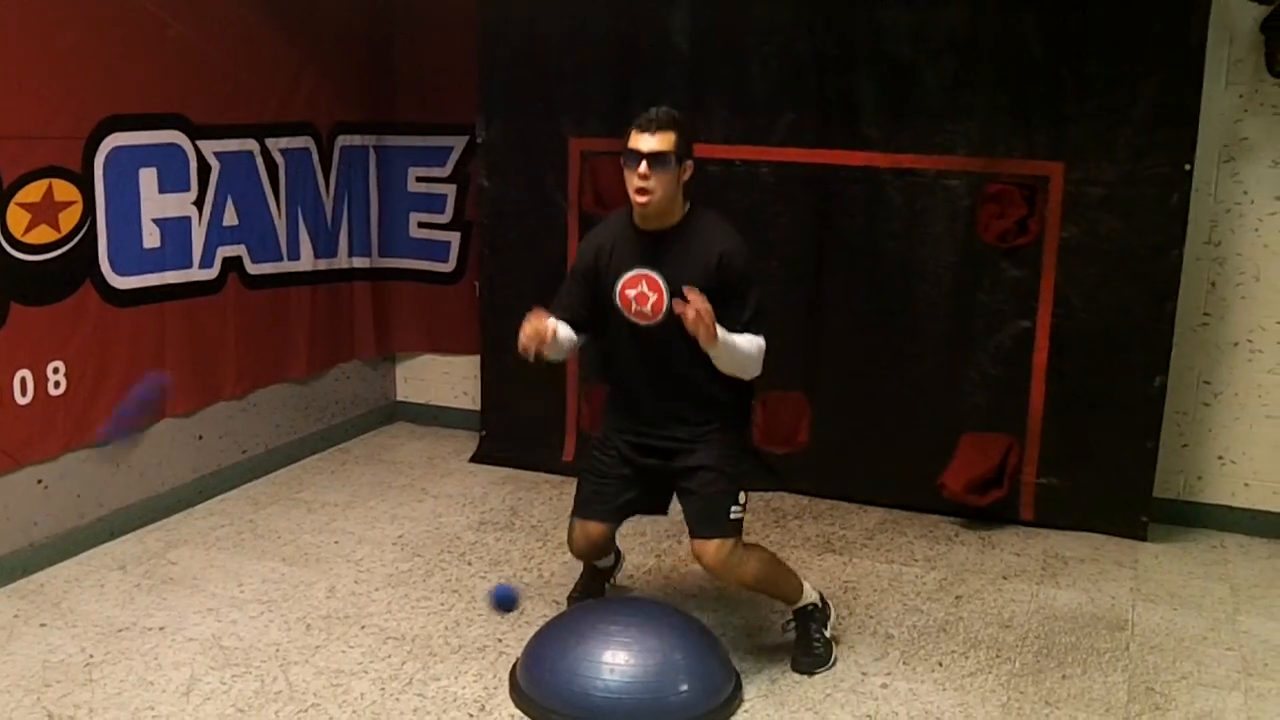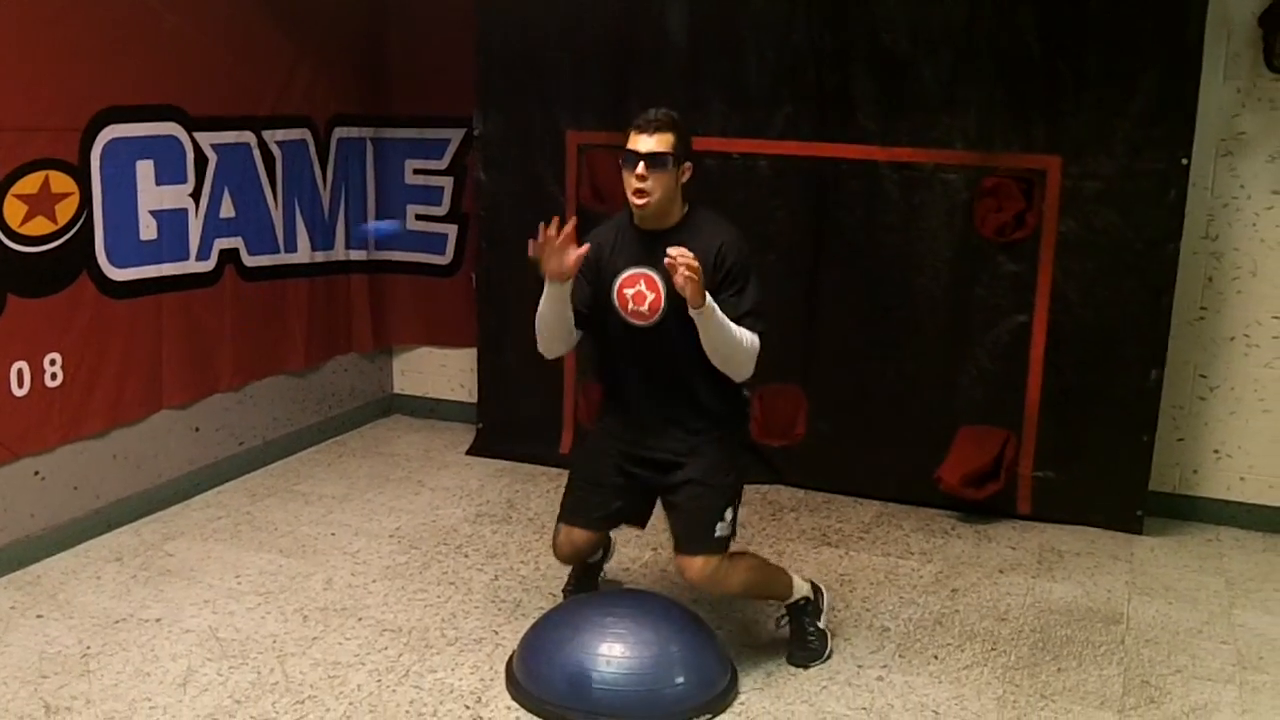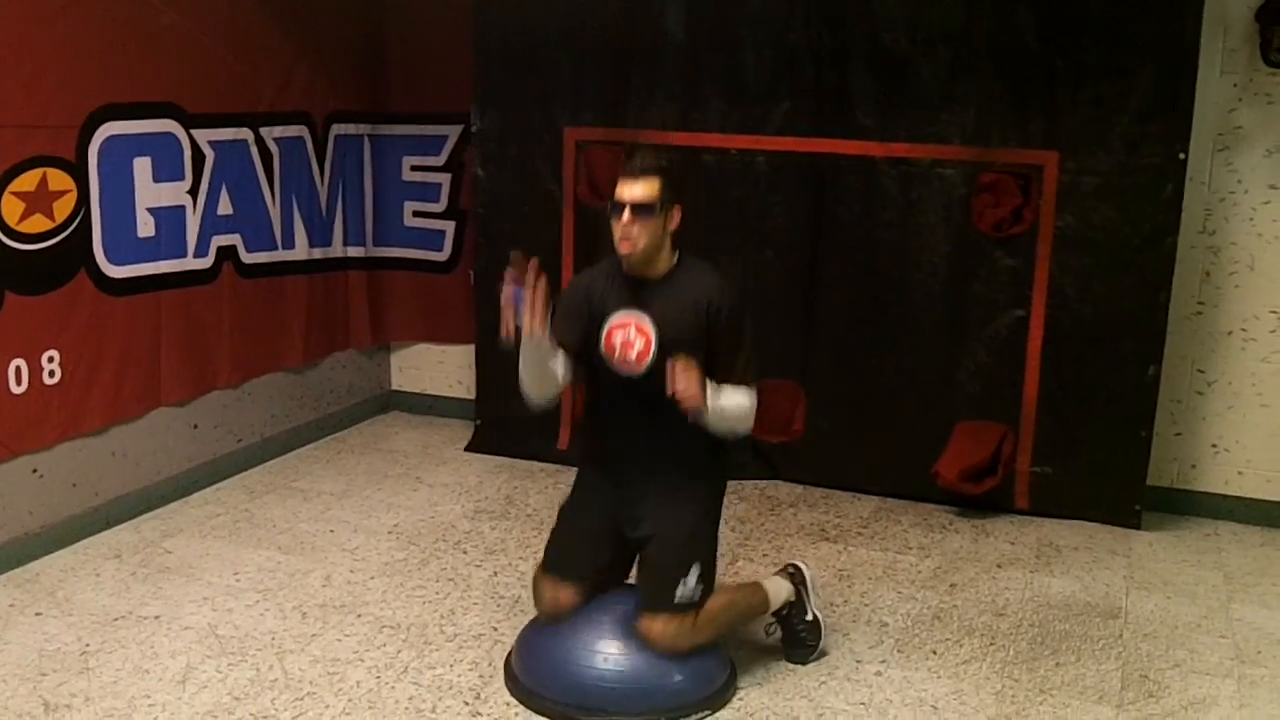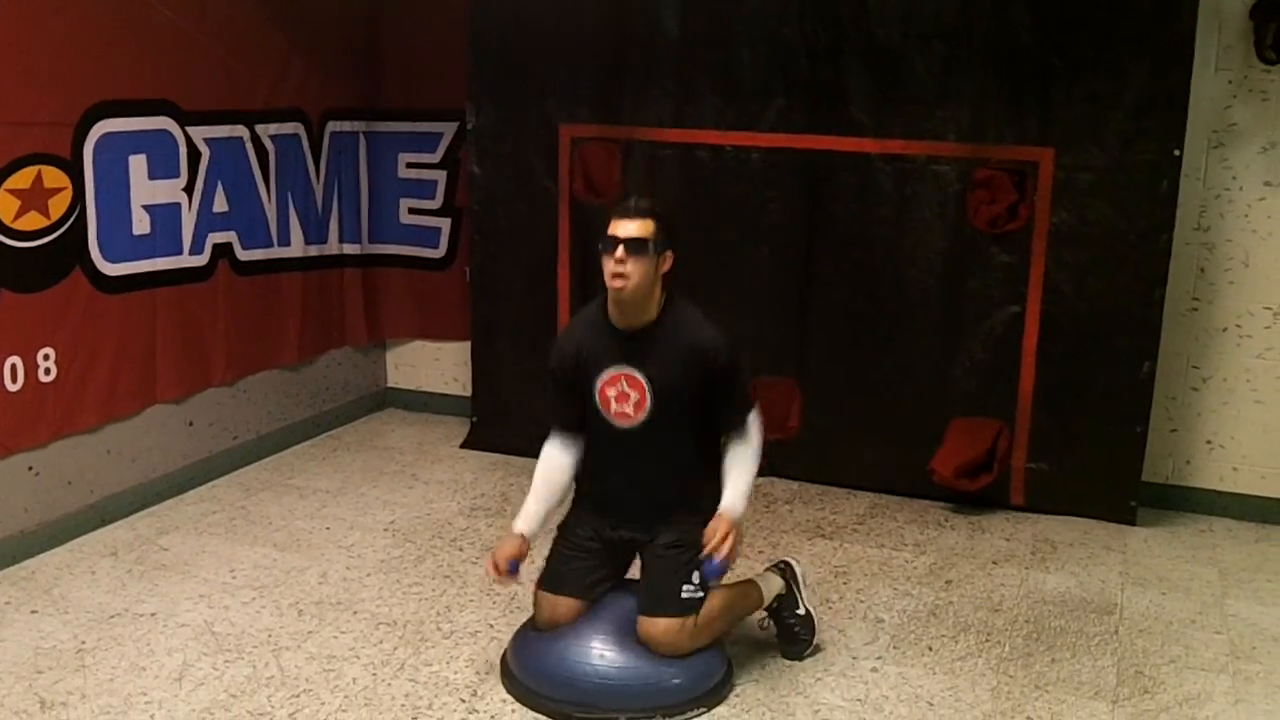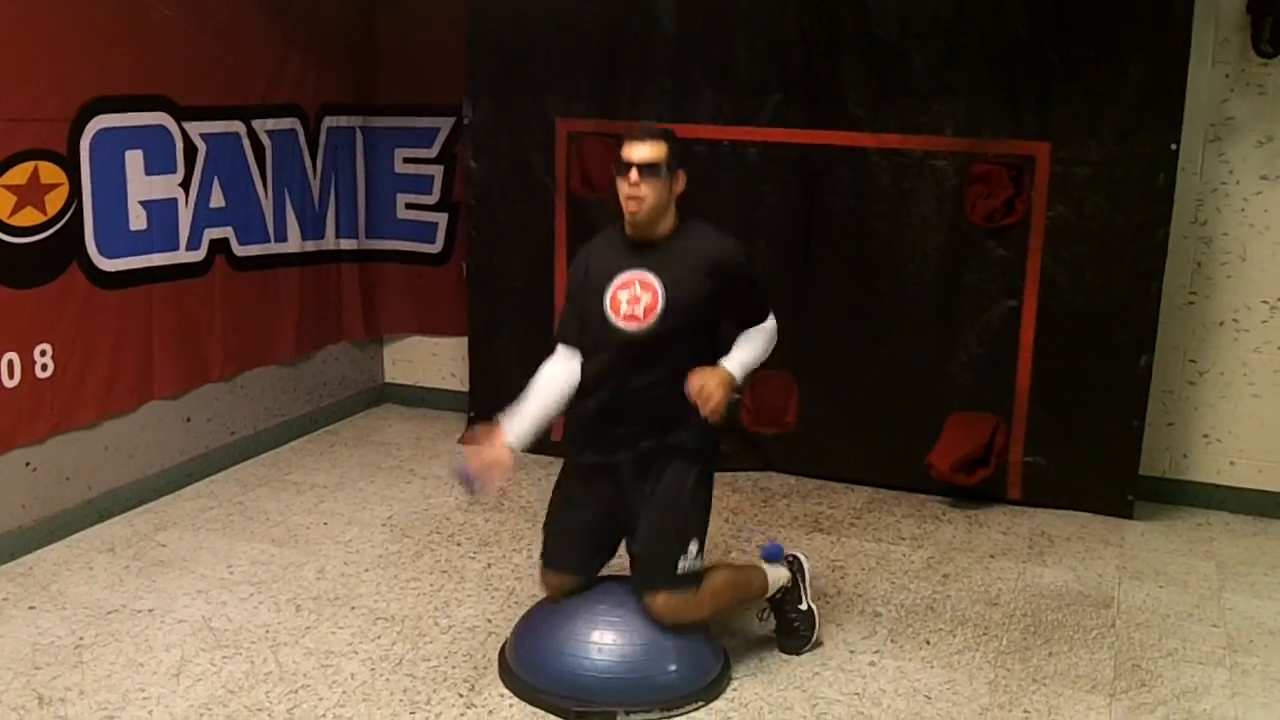
dt=0.2s
person 1, frame 1
left shoulder: (718, 246)
right shoulder: (601, 243)
left elbow: (751, 364)
right elbow: (569, 340)
left wrist: (713, 337)
right wrist: (545, 331)
left hip: (708, 425)
right hip: (628, 421)
left knee: (717, 555)
right knee: (584, 538)
left ankle: (809, 604)
right ankle: (604, 565)
person 1, frame 2
left shoulder: (718, 245)
right shoulder: (602, 243)
left elbow: (742, 364)
right elbow: (553, 347)
left wrist: (699, 302)
right wrist: (556, 282)
left hip: (703, 432)
right hip: (623, 424)
left knee: (704, 571)
right knee: (570, 545)
left ankle: (802, 596)
right ankle: (595, 561)
person 1, frame 3
left shoulder: (708, 297)
right shoulder: (589, 290)
left elbow: (742, 408)
right elbow: (543, 391)
left wrist: (704, 400)
right wrist: (534, 341)
left hip: (679, 487)
right hip: (603, 480)
left knee: (667, 633)
right knee: (552, 605)
left ankle: (784, 591)
right ankle: (604, 572)
person 1, frame 4
left shoulder: (698, 343)
right shoulder: (577, 340)
left elbow: (744, 426)
right elbow: (564, 440)
left wrist: (731, 510)
right wrist: (526, 529)
left hip: (681, 510)
right hip: (600, 507)
left knee: (665, 636)
right knee: (551, 614)
left ankle: (775, 586)
right ankle: (608, 578)
person 1, frame 5
left shoulder: (713, 254)
right shoulder: (594, 258)
left elbow: (763, 330)
right elbow: (570, 356)
left wrist: (727, 369)
right wrist: (513, 431)
left hip: (674, 451)
right hip: (594, 450)
left knee: (672, 607)
right knee: (562, 583)
left ankle: (781, 579)
